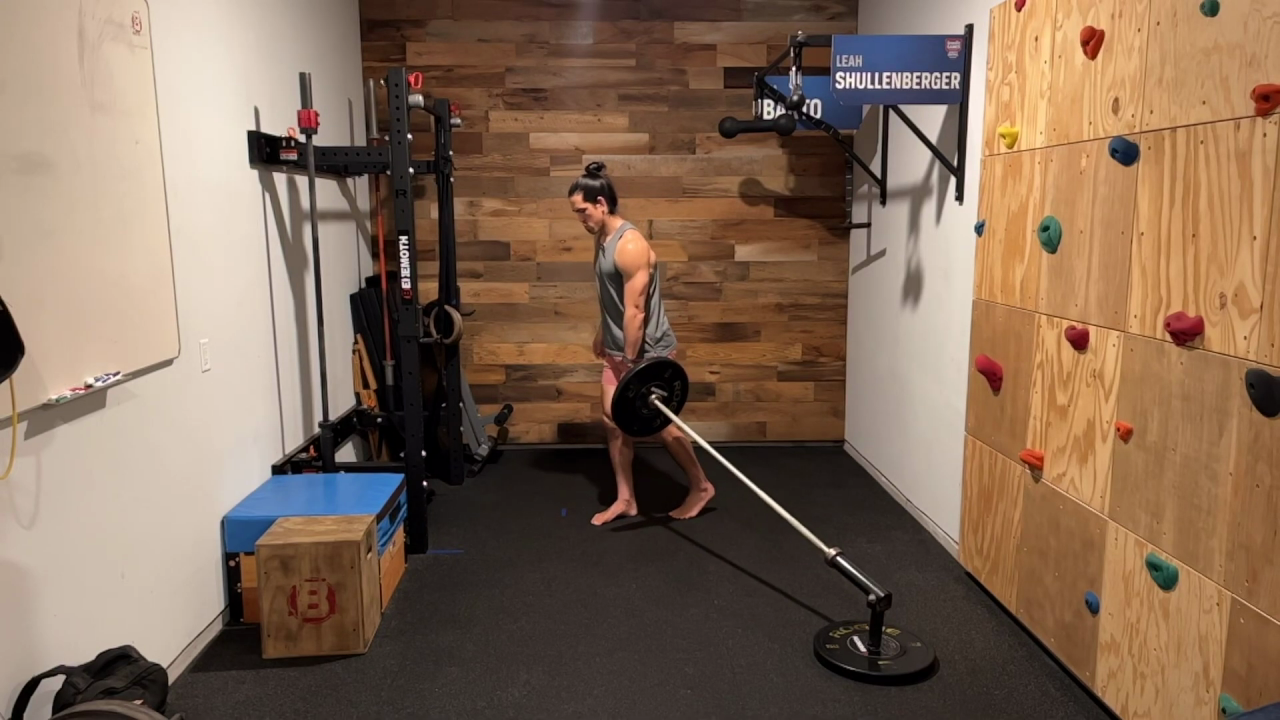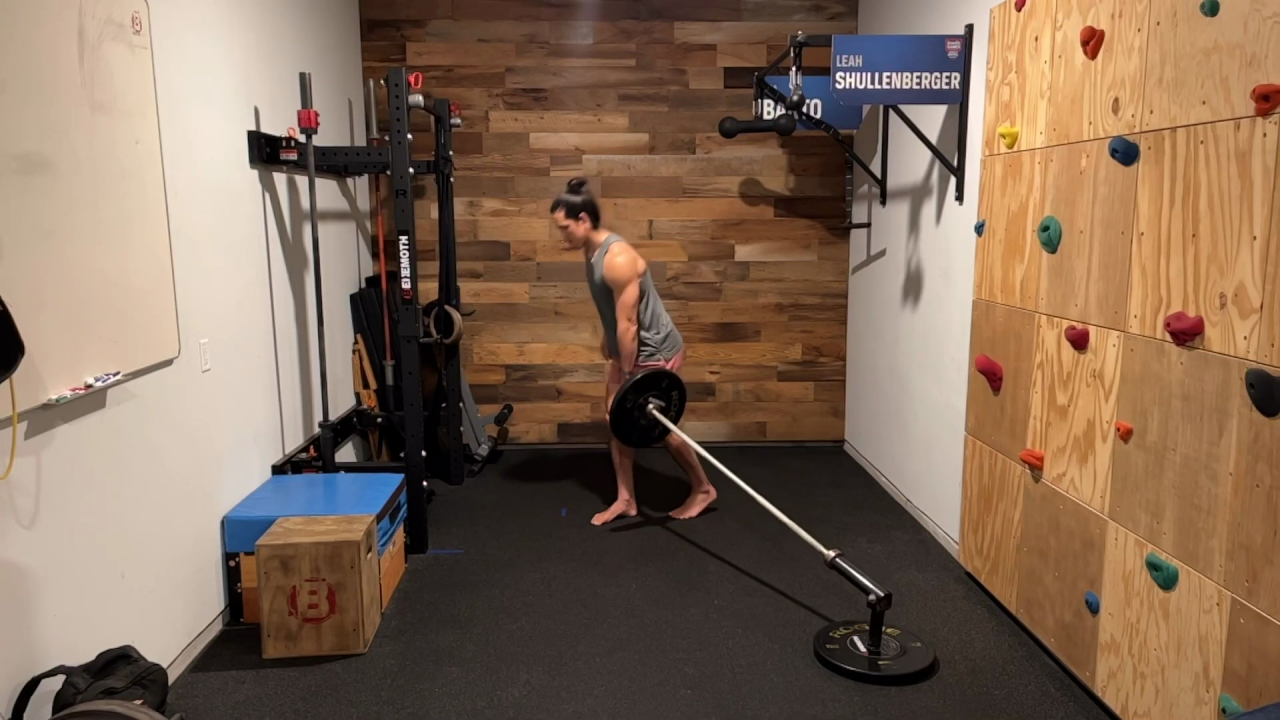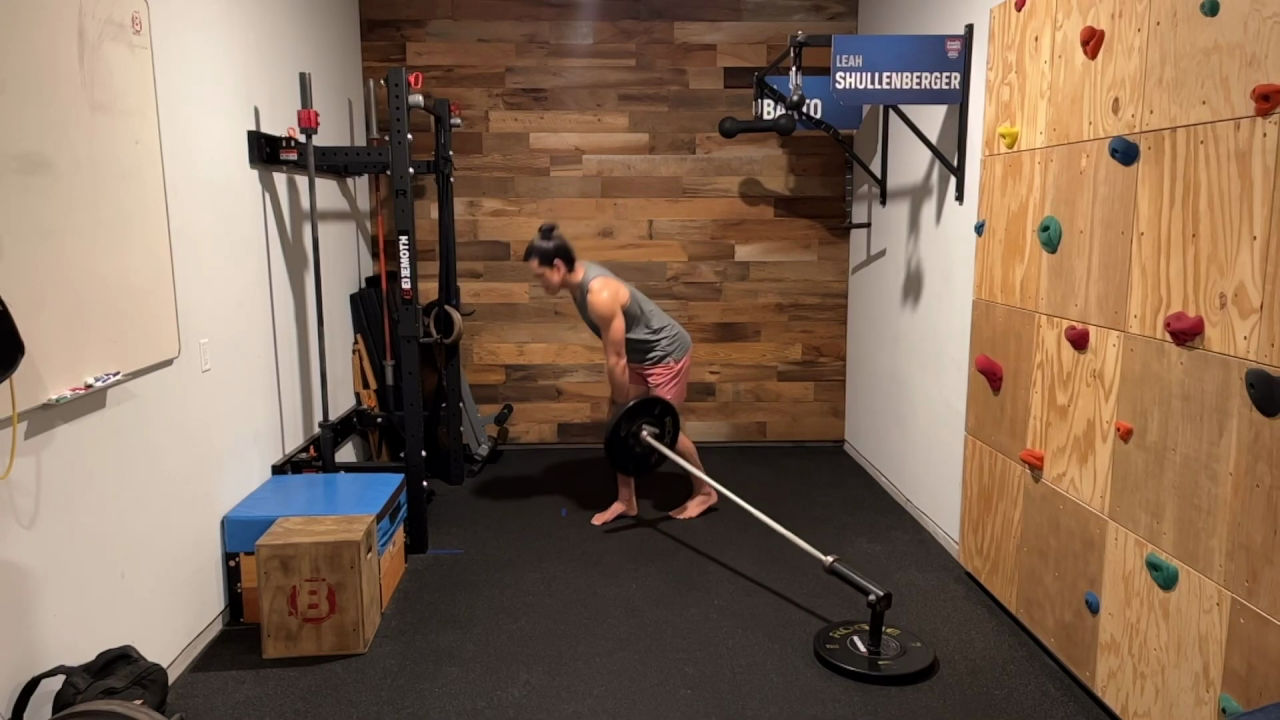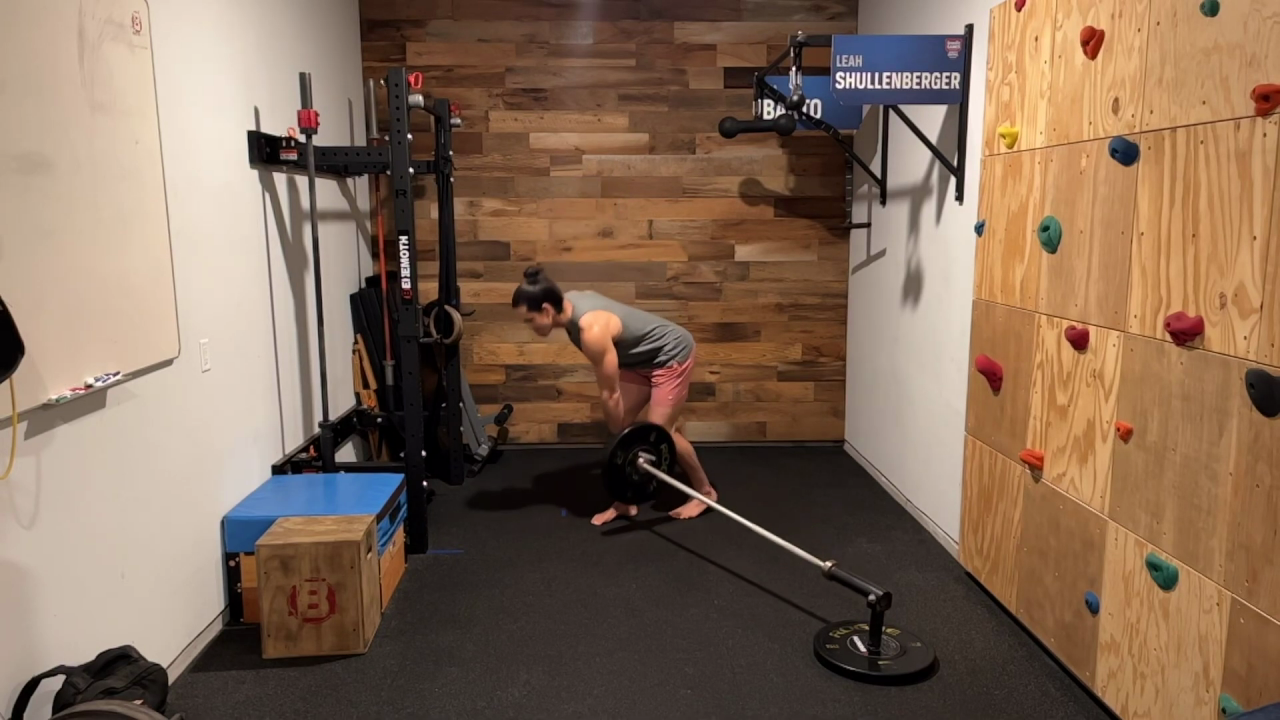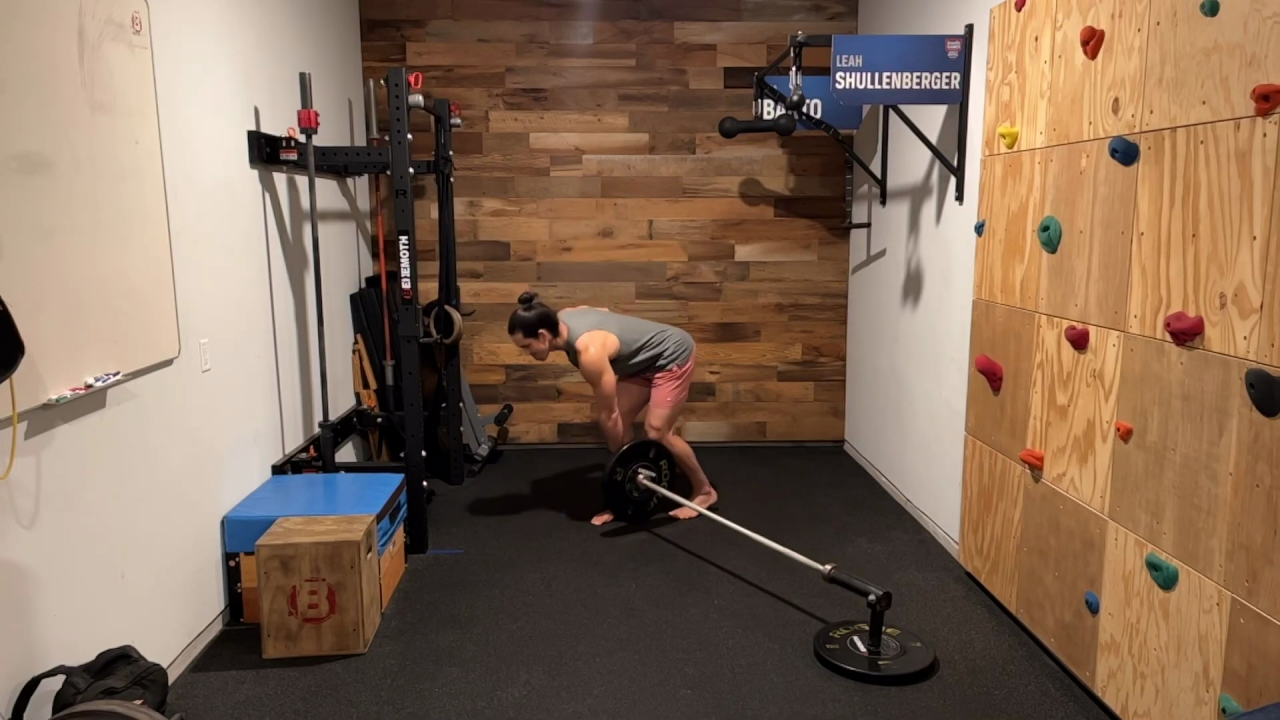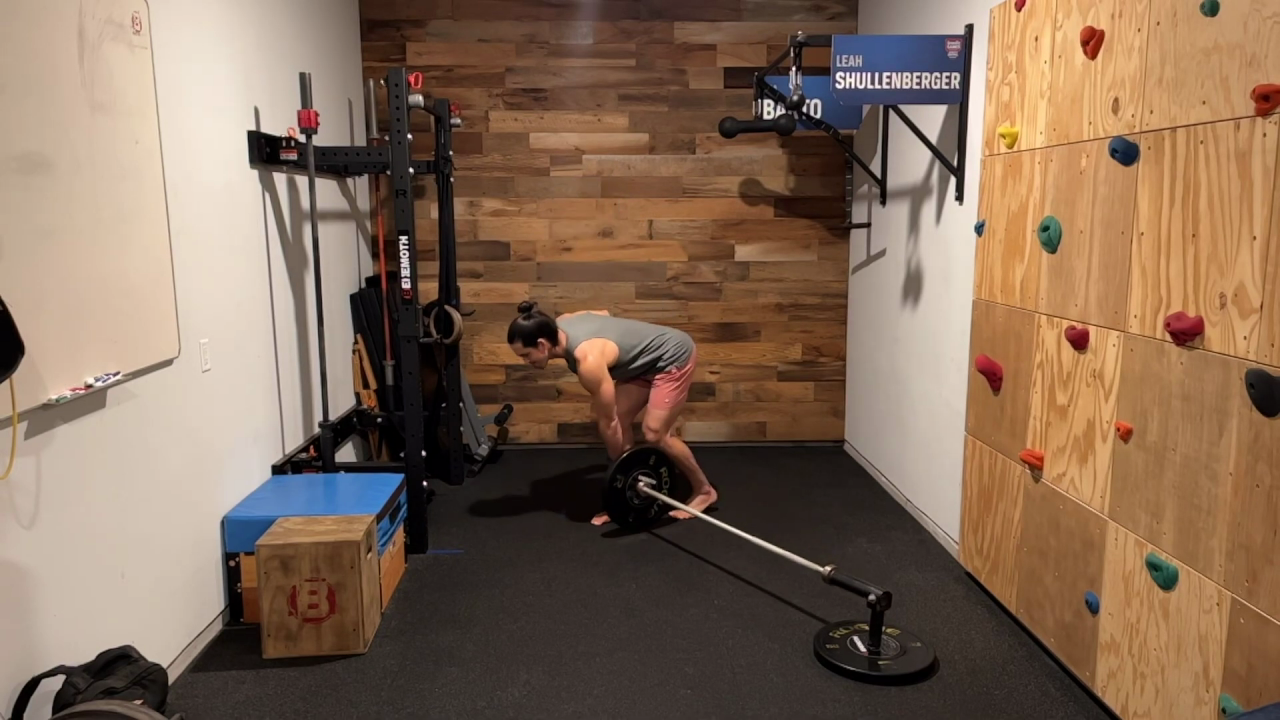
dt=0.3s
person 1, frame 1
left shoulder: (630, 245)
right shoulder: (602, 239)
left elbow: (636, 311)
left wrist: (633, 366)
right wrist: (601, 333)
left hip: (647, 352)
right hip: (617, 350)
left knee: (660, 425)
right knee: (614, 423)
left ankle: (701, 486)
right ankle: (625, 499)
person 1, frame 2
left shoulder: (617, 259)
right shoulder: (593, 251)
left elbow: (628, 323)
left wrist: (628, 377)
right wrist: (607, 340)
left hip: (657, 350)
right hip: (629, 350)
left ankle: (704, 489)
right ankle: (626, 499)
person 1, frame 3
left shoulder: (600, 295)
right shoulder: (579, 279)
left elbow: (617, 359)
left wrist: (620, 405)
left hip: (666, 352)
right hip: (639, 354)
left ankle: (704, 492)
right ankle: (626, 500)
person 1, frame 4
left shoulder: (592, 331)
right shoulder: (569, 300)
left elbow: (610, 393)
left wrist: (618, 437)
left hip: (672, 354)
right hip: (643, 355)
right knee: (620, 421)
left ankle: (705, 491)
right ankle: (625, 500)
person 1, frame 5
left shoulder: (589, 352)
right shoulder: (563, 318)
left elbow: (608, 414)
right elbow: (604, 311)
left wrist: (618, 455)
left hip: (672, 356)
right hip: (645, 358)
left knee: (656, 432)
right knee: (621, 422)
left ankle: (704, 491)
person 1, frame 6
left shoulder: (588, 360)
right shoulder: (561, 324)
left elbow: (607, 423)
right elbow: (603, 313)
left hip: (673, 357)
right hip: (646, 357)
left knee: (654, 433)
right knee: (621, 420)
left ankle: (704, 491)
